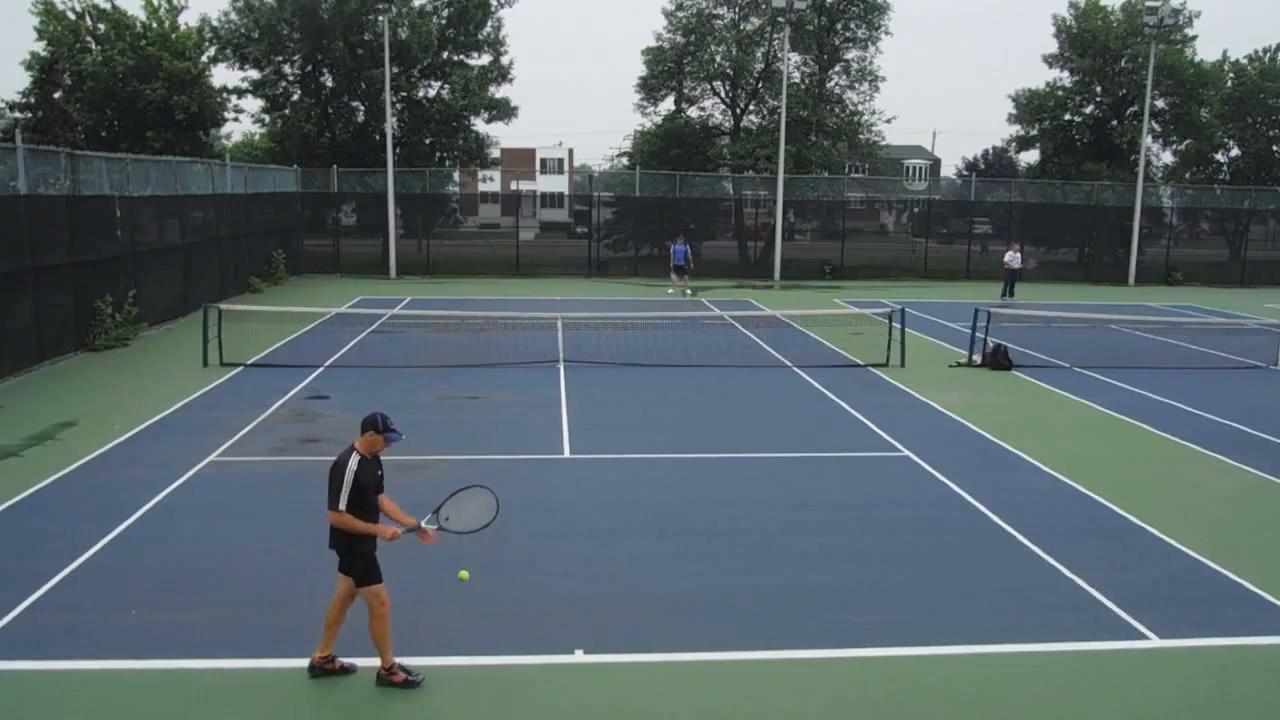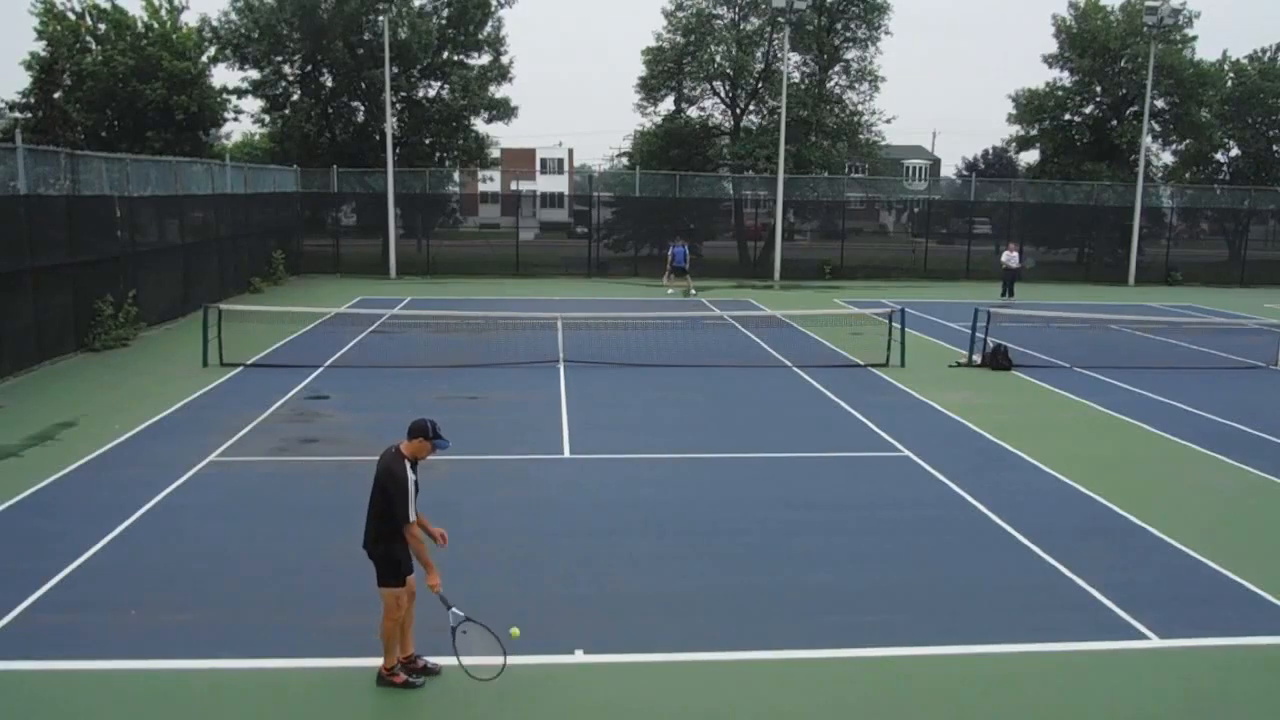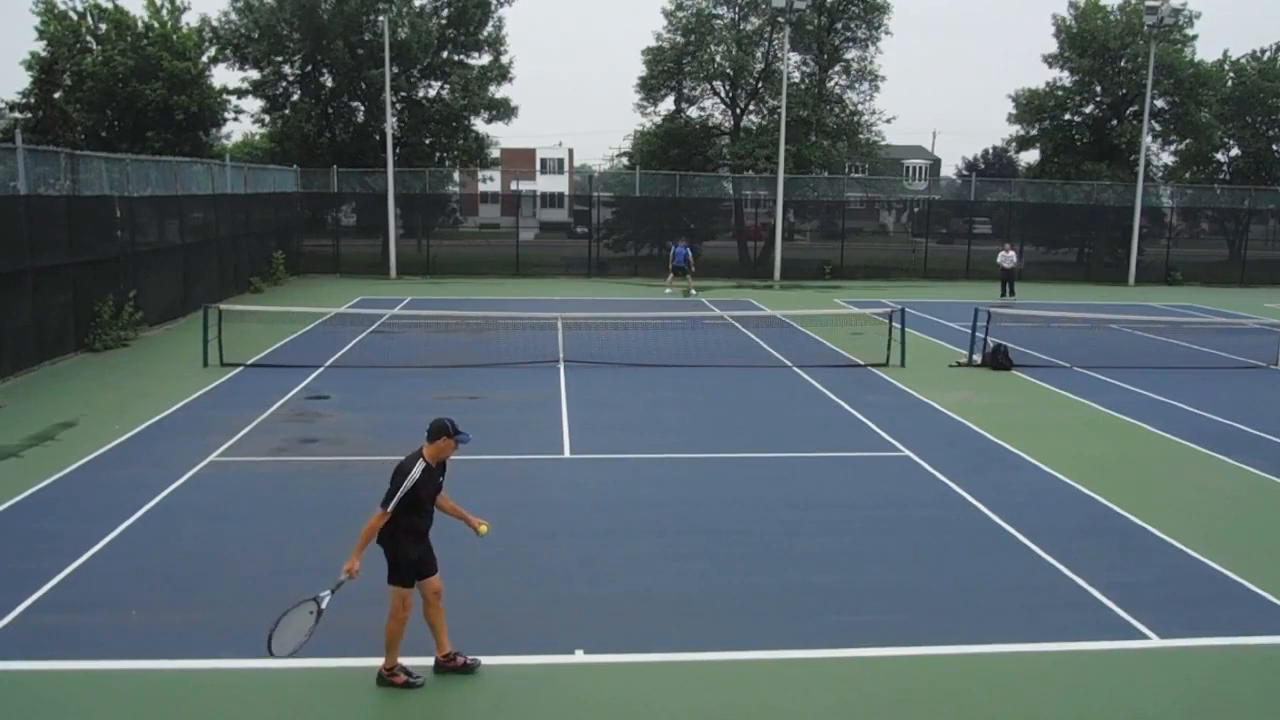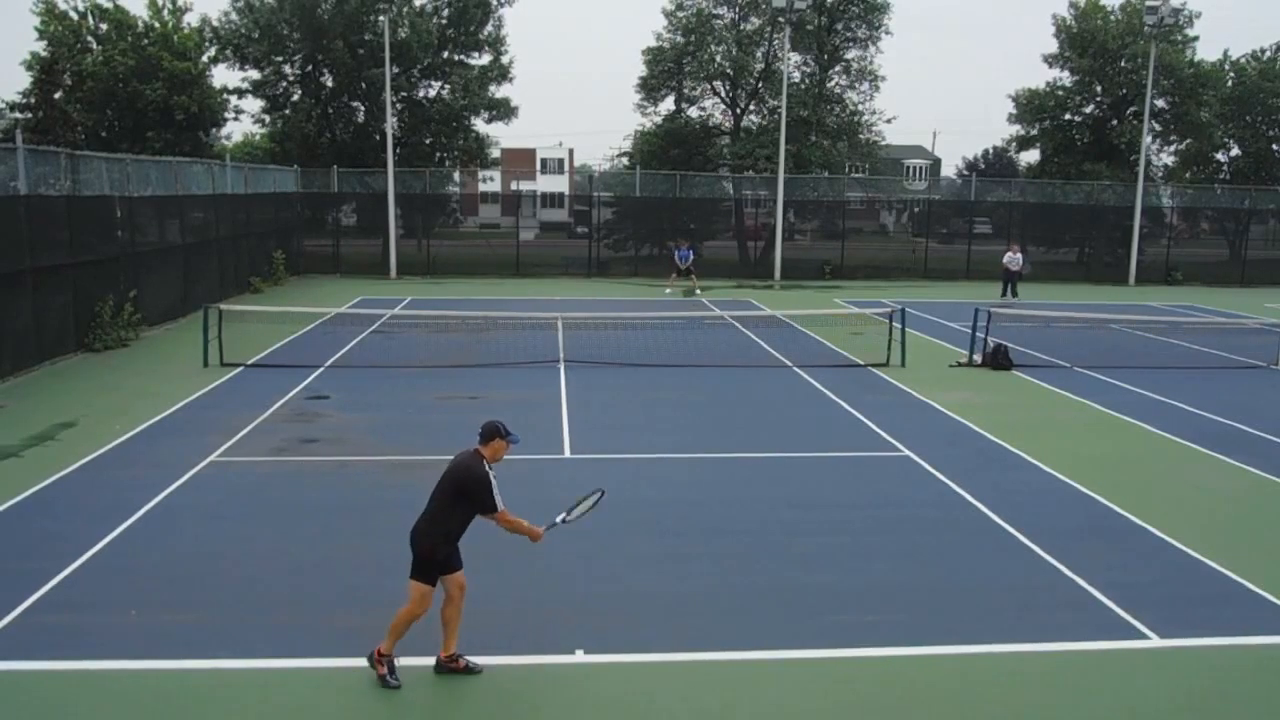
dt=0.7s
person 1, frame 1
left shoulder: (374, 459)
right shoulder: (347, 467)
left elbow: (381, 499)
right elbow: (336, 517)
left wrist: (413, 524)
right wrist: (378, 529)
left hip: (359, 543)
right hip: (353, 545)
left knee: (344, 597)
right knee: (380, 605)
left ankle: (322, 659)
right ankle: (388, 669)
person 1, frame 2
left shoulder: (395, 453)
right shoulder: (402, 475)
right elbow: (410, 529)
left wrist: (429, 528)
right wrist: (430, 571)
left hip: (392, 539)
right hip: (386, 545)
left knee: (408, 596)
right knee: (395, 609)
left ankle: (407, 658)
right ankle: (389, 670)
person 1, frame 3
left shoulder: (438, 464)
right shoulder: (411, 473)
right elbow: (381, 516)
left wrist: (468, 518)
right wrist: (356, 556)
left hip: (420, 541)
right hip: (400, 544)
left knee: (434, 593)
right knee: (402, 608)
left ankle: (446, 656)
right ankle: (389, 670)
person 1, frame 4
left shoulder: (470, 459)
right shoulder: (480, 473)
left elbow: (486, 509)
right elbow: (502, 519)
left wrist: (515, 522)
right wrist: (530, 532)
left hip: (443, 538)
right hip: (429, 541)
left knee: (456, 589)
right knee: (418, 605)
left ankle: (447, 657)
right ankle: (382, 654)
